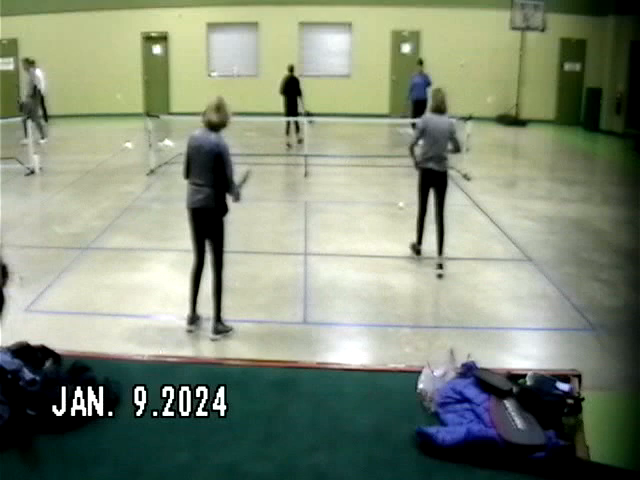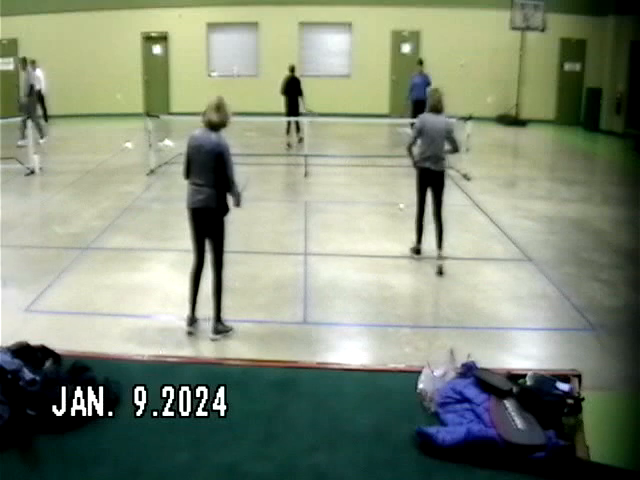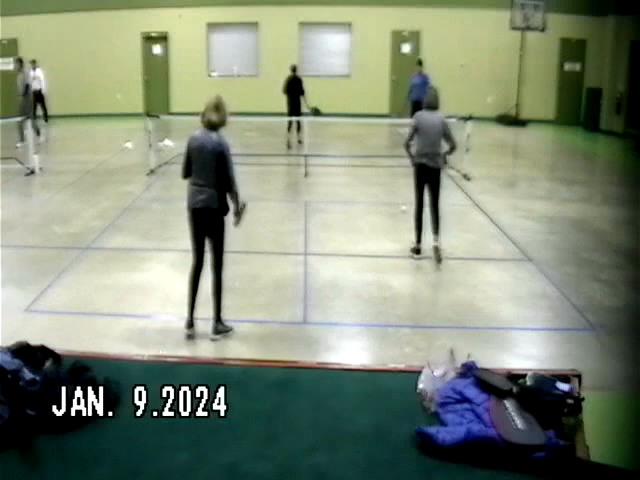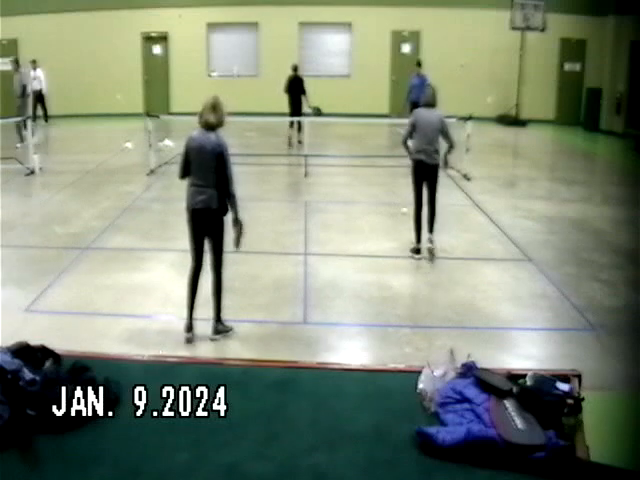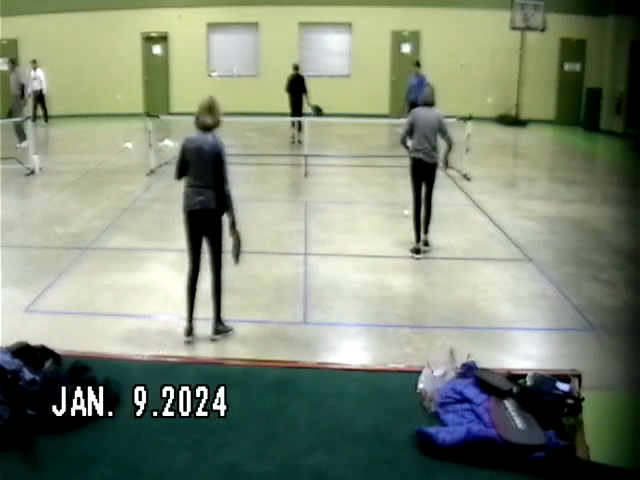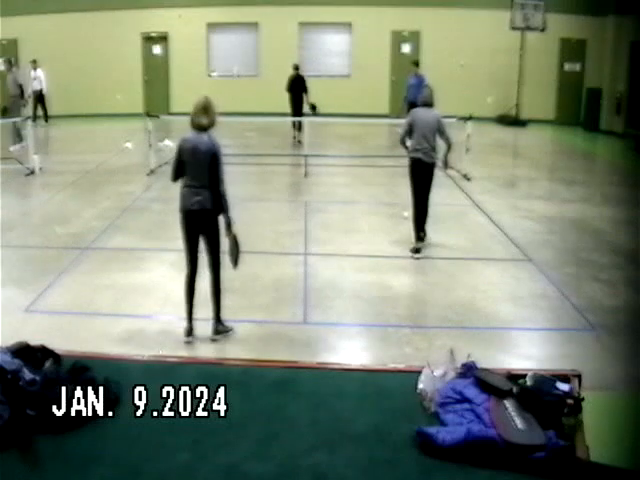
dt=0.1s
person 1, frame 1
left shoulder: (193, 138)
right shoulder: (219, 144)
left elbow: (186, 173)
right elbow: (226, 182)
right wrist: (235, 192)
left hip: (193, 203)
right hip: (212, 205)
left knee: (198, 259)
right knee: (217, 265)
left ankle: (192, 315)
right ankle: (217, 323)
person 1, frame 2
left shoulder: (193, 138)
right shoulder: (220, 143)
left elbow: (186, 174)
right elbow: (227, 182)
right wrist: (236, 195)
left hip: (193, 204)
right hip: (212, 206)
left knee: (198, 260)
right knee: (217, 264)
left ankle: (191, 317)
right ankle: (217, 323)
person 1, frame 3
left shoulder: (193, 139)
right shoulder: (220, 143)
left elbow: (185, 173)
right elbow: (228, 181)
right wrist: (237, 204)
left hip: (194, 204)
right hip: (213, 206)
left knee: (197, 262)
right knee: (216, 266)
left ankle: (190, 320)
right ankle: (217, 323)
person 1, frame 4
left shoulder: (191, 140)
right shoulder: (218, 143)
left elbow: (182, 174)
right elbow: (226, 182)
right wrist: (235, 211)
left hip: (193, 205)
right hip: (212, 206)
left knee: (196, 264)
right knee: (216, 266)
left ankle: (189, 323)
right ankle: (217, 323)
person 1, frame 5
left shoulder: (188, 142)
right shoulder: (216, 144)
left elbow: (179, 174)
right elbow: (223, 185)
right wrist: (231, 215)
left hip: (191, 207)
right hip: (210, 207)
left knee: (193, 266)
right knee: (216, 267)
left ankle: (189, 325)
right ankle: (217, 323)
person 1, frame 6
left shoulder: (184, 142)
right shoulder: (212, 145)
left elbow: (175, 176)
right elbow: (218, 185)
right wrist: (227, 216)
left hip: (187, 207)
right hip: (207, 208)
left knee: (191, 267)
right knee: (214, 267)
left ankle: (189, 325)
right ankle: (217, 323)
person 2, frame 1
left shoulder: (425, 119)
right shoulder: (449, 123)
left elbow: (412, 145)
right elbow: (457, 148)
left wrist: (415, 160)
left hip: (426, 170)
right hip: (442, 172)
left knee: (422, 208)
right knee: (440, 214)
left ankle: (418, 245)
right ankle: (440, 261)
person 2, frame 2
left shoulder: (422, 119)
right shoulder: (446, 123)
left elbow: (410, 145)
right elbow: (455, 148)
left wrist: (413, 159)
left hip: (423, 169)
right hip: (439, 171)
left knee: (420, 208)
right knee: (437, 212)
left ankle: (418, 246)
right ankle: (439, 253)
person 2, frame 3
left shoulder: (419, 116)
right shoulder: (442, 119)
left elbow: (407, 143)
right elbow: (453, 146)
left wrist: (412, 156)
left hip: (421, 166)
right hip: (435, 167)
left knee: (419, 204)
right knee: (435, 205)
left ankle: (418, 246)
right ankle: (436, 241)
person 2, frame 4
left shoulder: (416, 114)
right shoulder: (439, 117)
left elbow: (404, 140)
right elbow: (451, 144)
left wrist: (411, 152)
right wrist: (445, 155)
left hip: (418, 163)
right hip: (433, 164)
left knee: (418, 203)
right knee: (431, 201)
left ankle: (417, 247)
right ankle: (430, 238)
person 2, frame 5
left shoulder: (414, 113)
right shoulder: (438, 116)
left elbow: (403, 139)
right elbow: (449, 142)
right wrist: (446, 156)
left hip: (417, 161)
right hip: (431, 163)
left knee: (417, 202)
right knee: (428, 200)
left ankle: (418, 246)
right ankle: (425, 238)
person 2, frame 6
left shoulder: (414, 113)
right shoulder: (436, 116)
left elbow: (402, 139)
right elbow: (448, 142)
right wrist: (445, 157)
left hip: (415, 161)
right hip: (430, 162)
left knee: (416, 202)
right knee: (425, 199)
left ankle: (418, 245)
right ankle: (421, 235)
